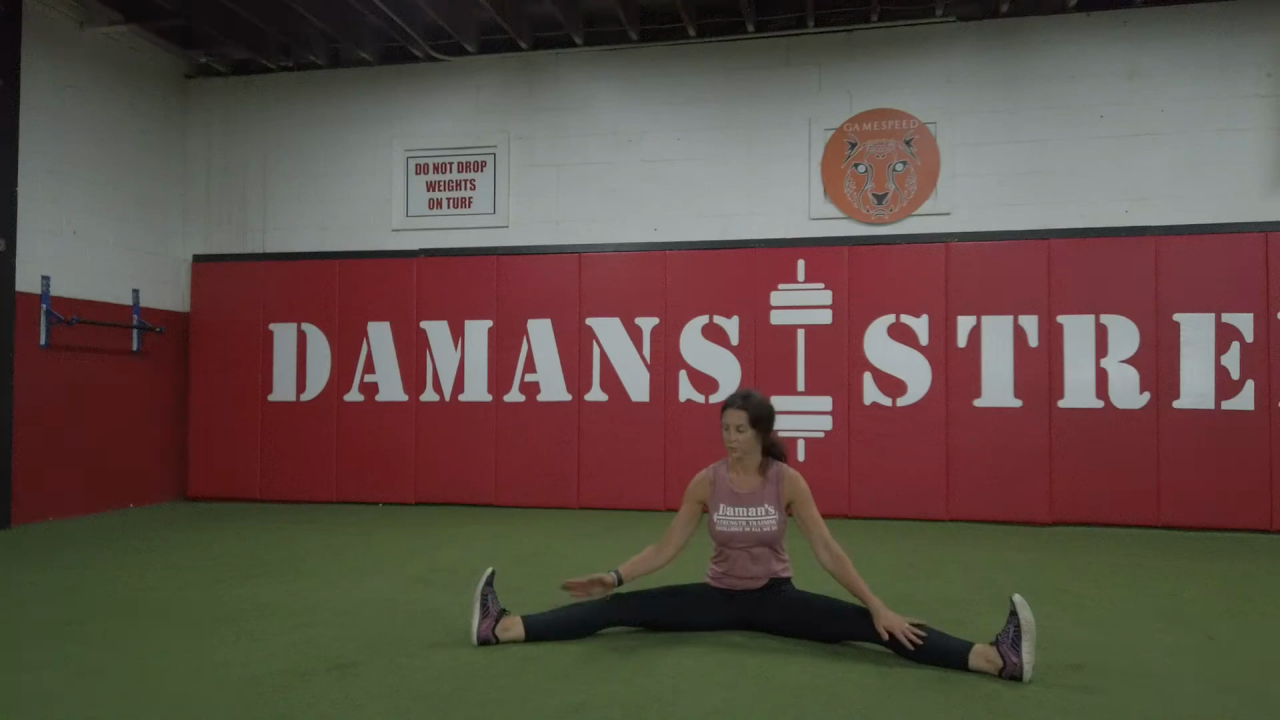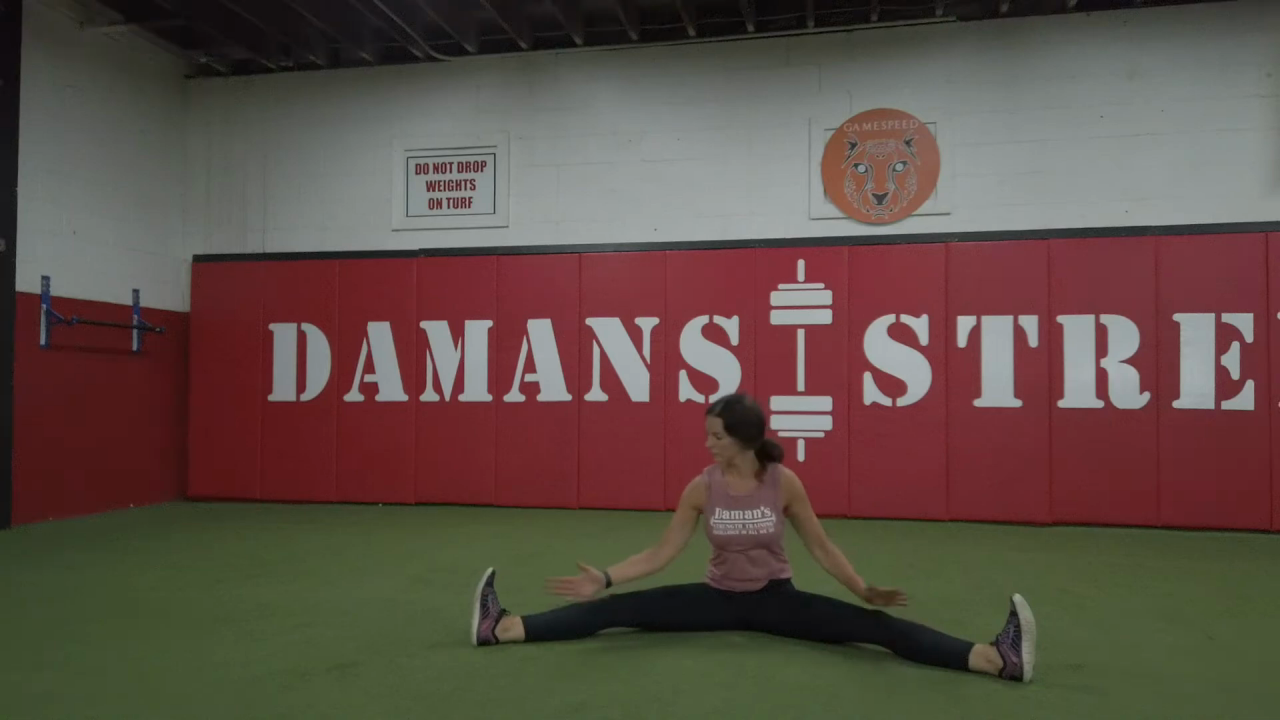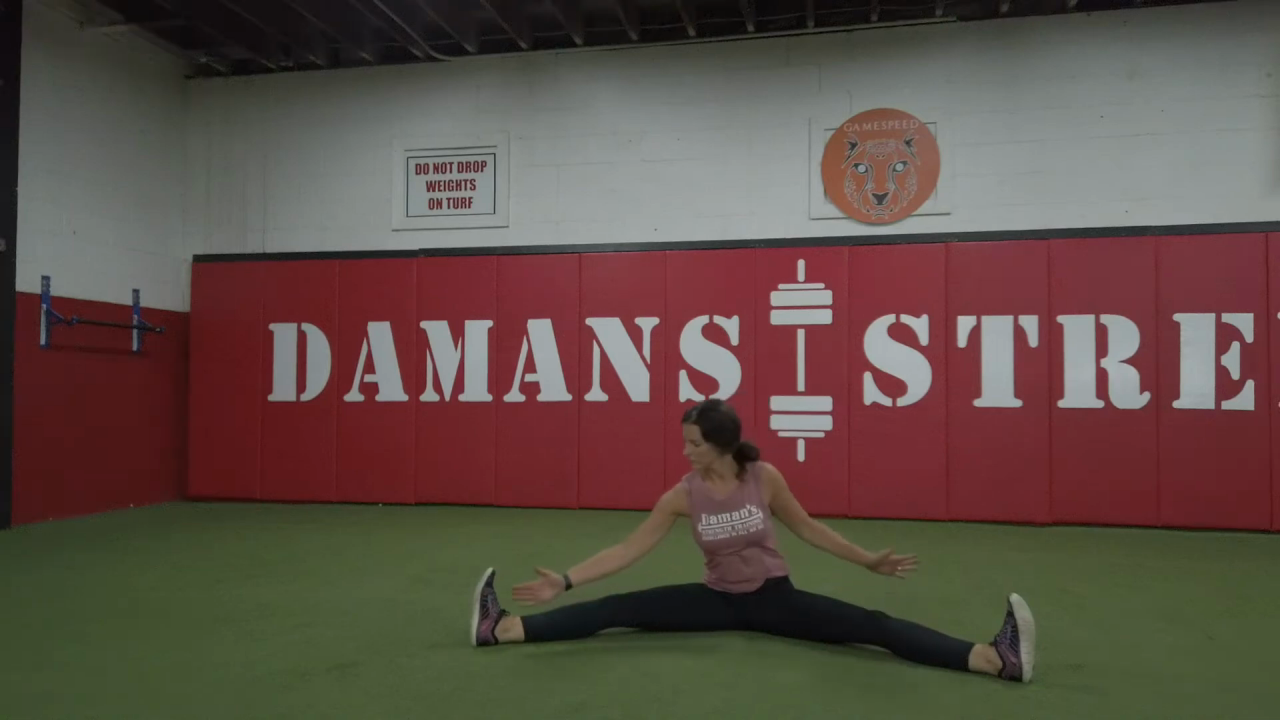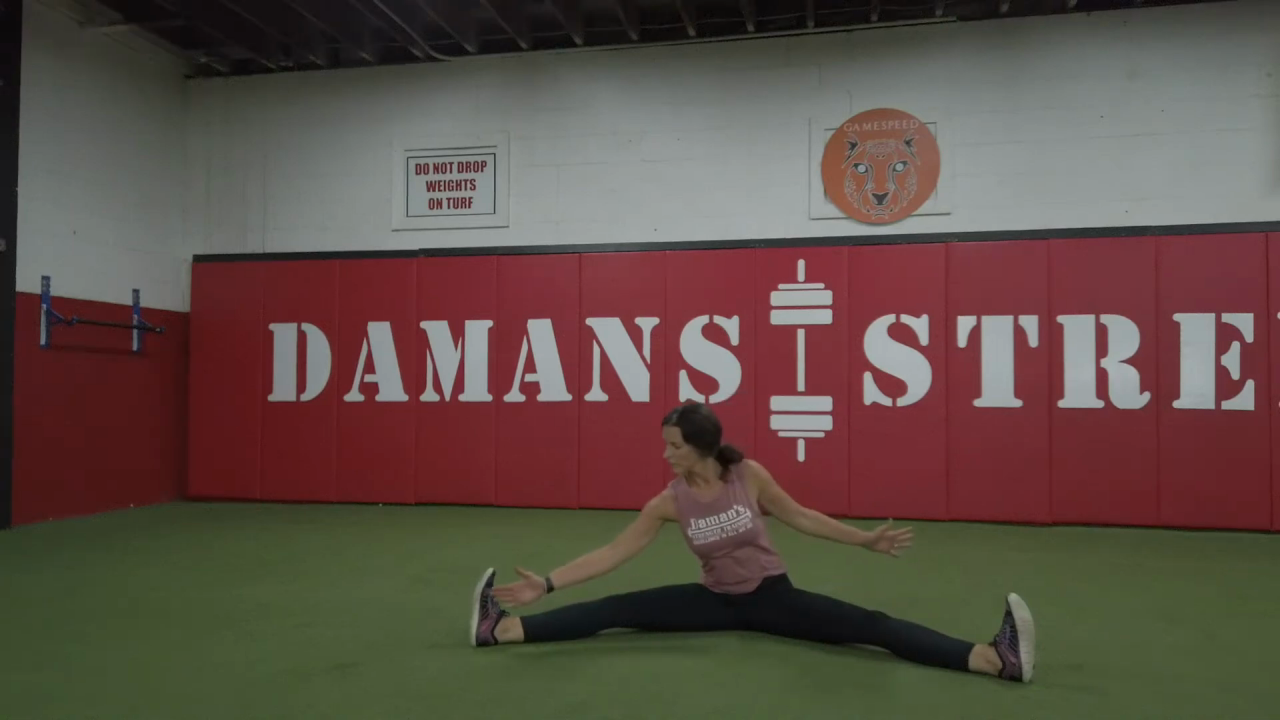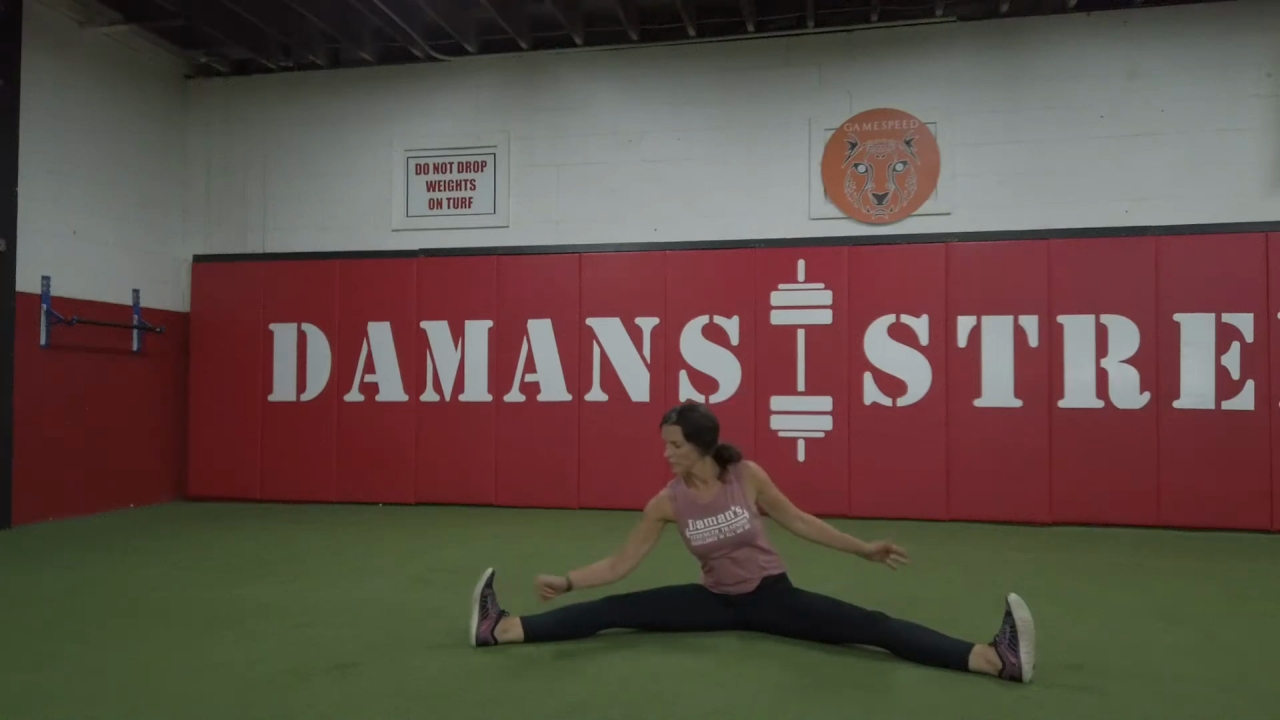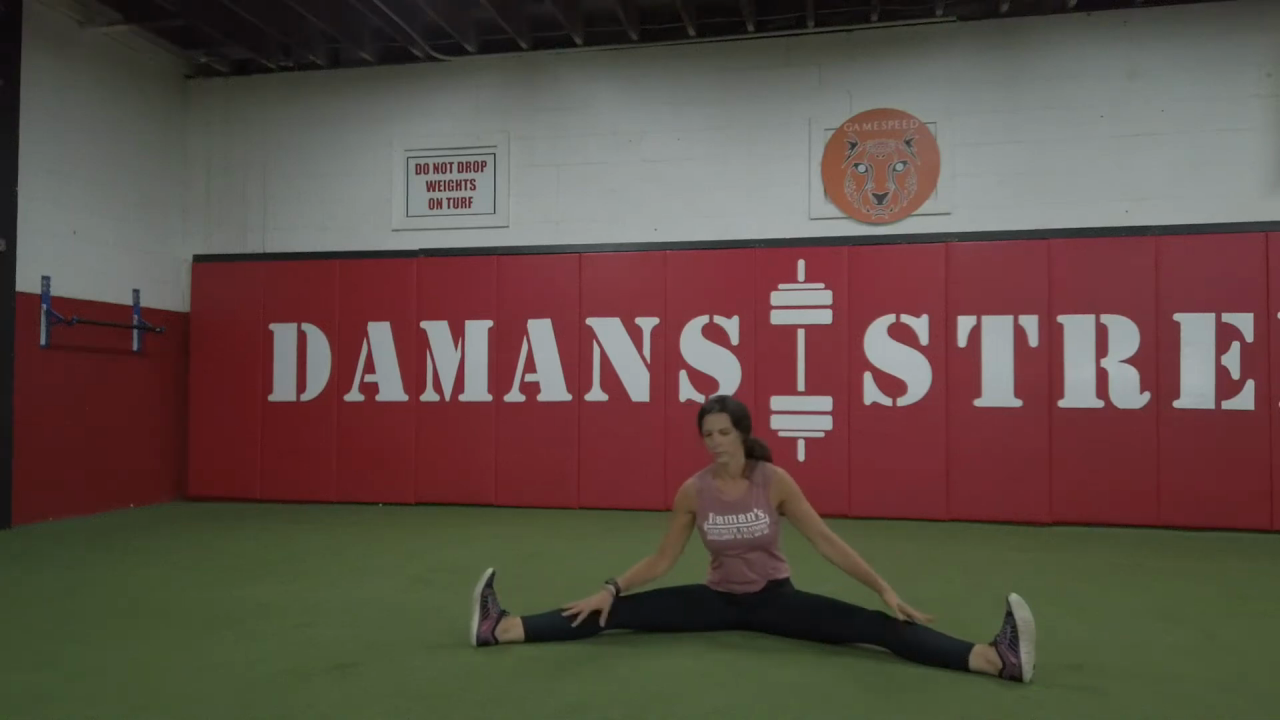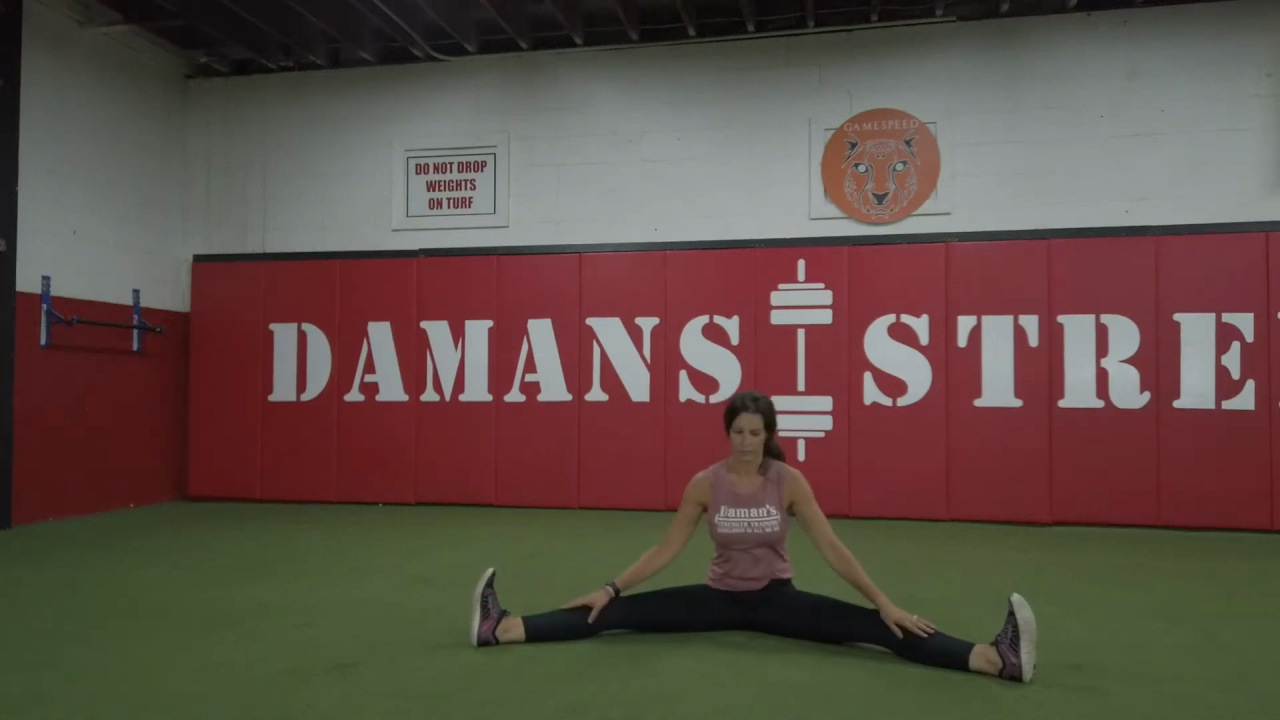
dt=0.4s
person 1, frame 1
left shoulder: (788, 481)
right shoulder: (705, 482)
left elbow: (827, 550)
right elbow: (666, 547)
left wrist: (878, 606)
right wrist: (613, 578)
left hip: (774, 597)
right hip: (719, 597)
left knee: (863, 626)
right knee: (621, 608)
left ankle: (996, 659)
right ankle: (501, 627)
person 1, frame 2
left shoulder: (784, 482)
right shoulder: (700, 488)
left elbow: (820, 546)
right elbow: (660, 553)
left wrist: (866, 591)
right wrist: (603, 579)
left hip: (775, 598)
right hip: (720, 598)
left knee: (868, 626)
right knee: (619, 609)
left ankle: (998, 659)
right ankle: (502, 627)
person 1, frame 3
left shoulder: (765, 477)
right shoulder: (682, 495)
left elbow: (807, 527)
right elbow: (627, 550)
left wrist: (869, 561)
right wrist: (564, 581)
left hip: (773, 596)
right hip: (718, 599)
left knee: (870, 626)
right knee: (618, 610)
left ankle: (997, 659)
right ankle: (501, 629)
person 1, frame 4
left shoulder: (750, 475)
right shoulder: (669, 501)
left elbow: (799, 516)
right elbow: (612, 553)
left wrist: (865, 540)
right wrist: (545, 584)
left hip: (771, 595)
right hip: (716, 600)
left knee: (869, 626)
right knee: (615, 611)
left ankle: (997, 659)
right ankle: (500, 628)
person 1, frame 5
left shoulder: (748, 475)
right shoulder: (667, 501)
left elbow: (796, 520)
right elbow: (621, 560)
left wrist: (861, 547)
right wrist: (566, 580)
left hip: (771, 594)
right hip: (715, 600)
left knee: (868, 625)
right knee: (613, 610)
left ankle: (996, 658)
right ankle: (499, 628)
person 1, frame 6
left shoulder: (775, 480)
right shoulder: (693, 490)
left elbow: (827, 541)
right elbow: (662, 559)
left wrist: (884, 589)
right wrist: (611, 588)
left hip: (774, 598)
right hip: (719, 600)
left knee: (874, 626)
right knee: (619, 614)
left ankle: (997, 658)
right ankle: (501, 627)
person 1, frame 7
left shoulder: (789, 481)
right shoulder: (704, 483)
left elbow: (832, 548)
right elbow: (666, 549)
left wrist: (886, 603)
right wrist: (611, 590)
left hip: (776, 598)
right hip: (720, 597)
left knee: (871, 627)
right knee: (618, 616)
left ankle: (998, 659)
right ankle: (501, 628)
